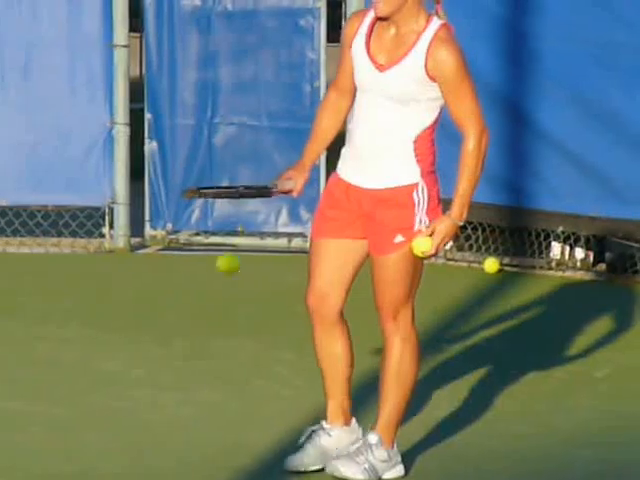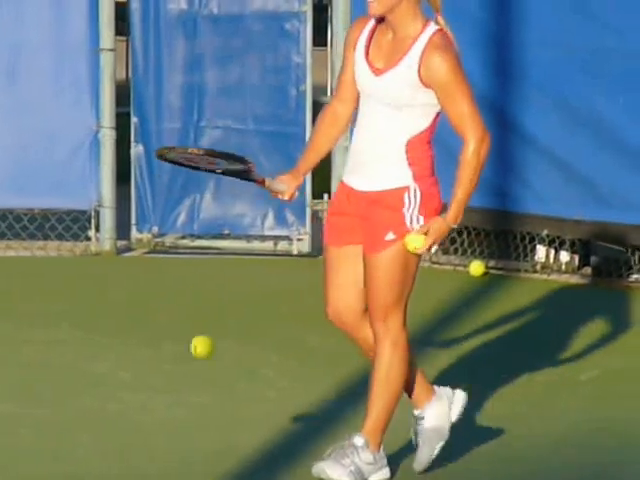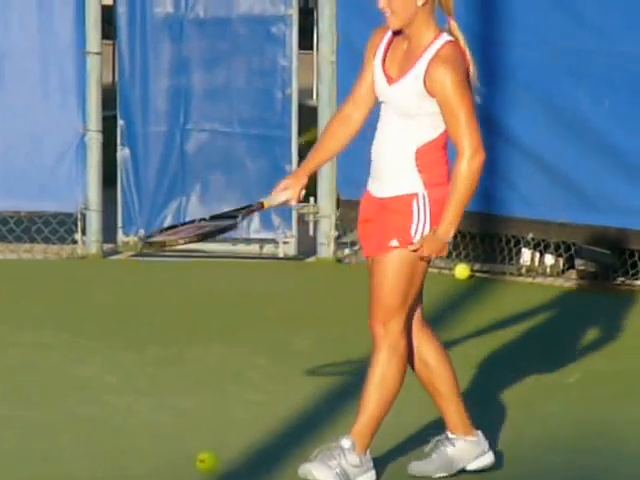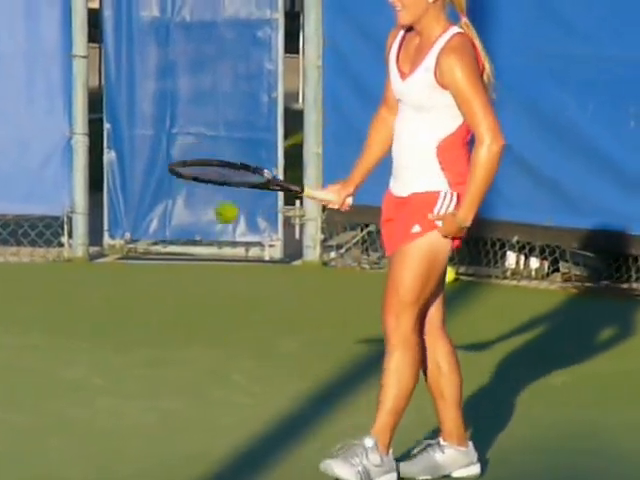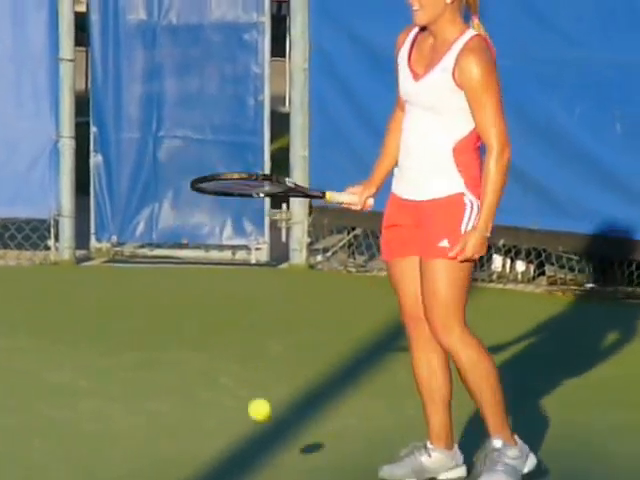
dt=0.3s
person 1, frame 1
left shoulder: (440, 48)
left elbow: (476, 135)
left wrist: (457, 213)
right wrist: (305, 163)
left hip: (405, 195)
right hip: (348, 187)
left knee: (393, 319)
right knee: (321, 302)
right ankle: (340, 426)
person 1, frame 2
left shoulder: (435, 54)
left elbow: (476, 138)
left wrist: (452, 215)
right wrist: (300, 171)
left hip: (401, 197)
right hip: (353, 191)
left knee: (385, 321)
right knee: (343, 311)
right ankle: (432, 401)
person 1, frame 3
left shoulder: (443, 65)
right shoulder: (383, 41)
left elbow: (472, 154)
right elbow: (354, 111)
left wrist: (444, 231)
right wrist: (301, 175)
left hip: (418, 206)
right hip: (380, 200)
left knee: (385, 327)
right knee: (407, 325)
right ankle: (465, 438)
person 1, frame 4
left shoulder: (453, 55)
right shoulder: (399, 40)
left elbow: (492, 140)
left wrist: (465, 213)
right wrist: (352, 181)
left hip: (439, 201)
right hip: (402, 197)
left knee: (398, 321)
right knee: (426, 325)
person 1, frame 5
left shoulder: (471, 57)
right shoulder: (408, 41)
left elbow: (498, 145)
left wrist: (483, 223)
right wrist: (374, 181)
left hip: (452, 204)
right hip: (405, 202)
left knee: (449, 330)
right knee: (417, 327)
